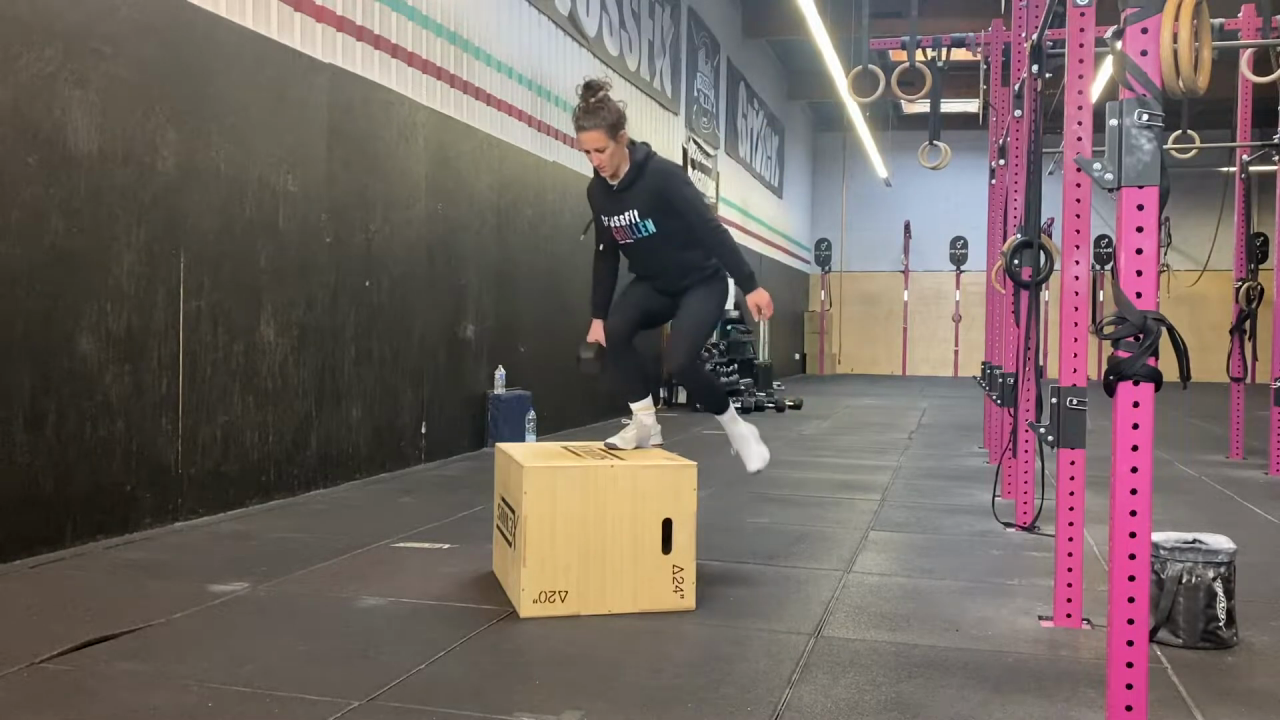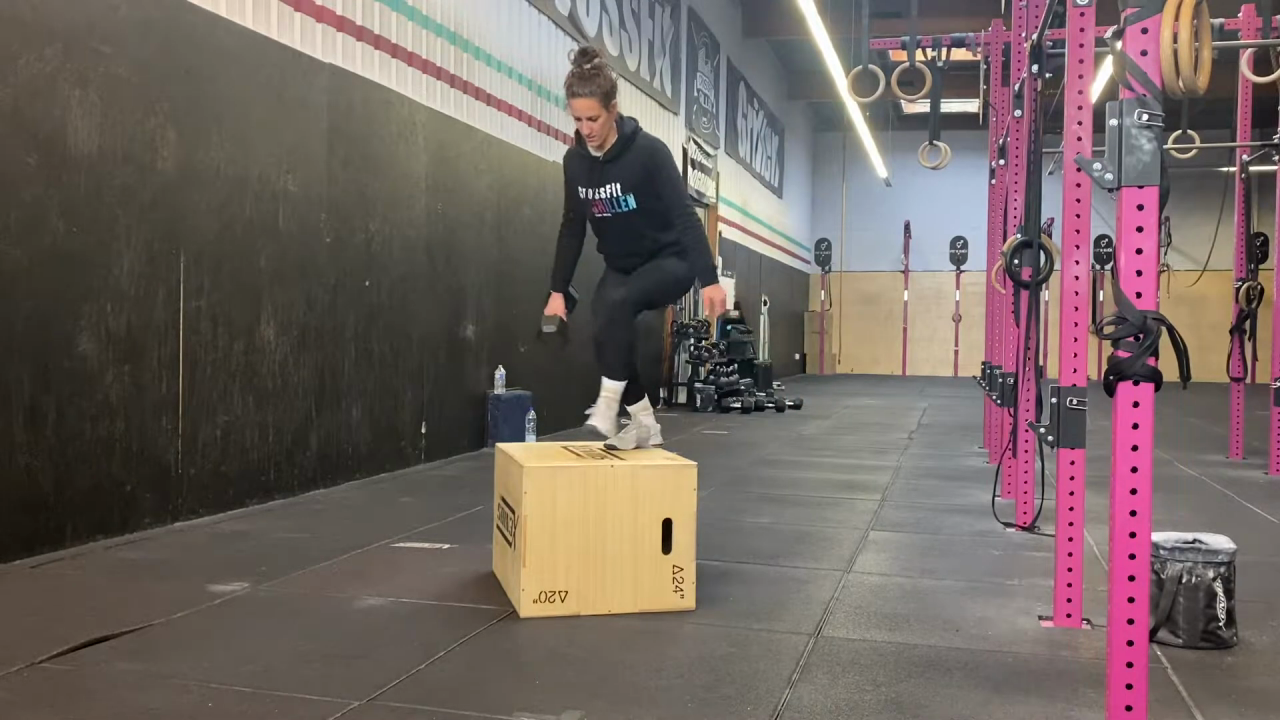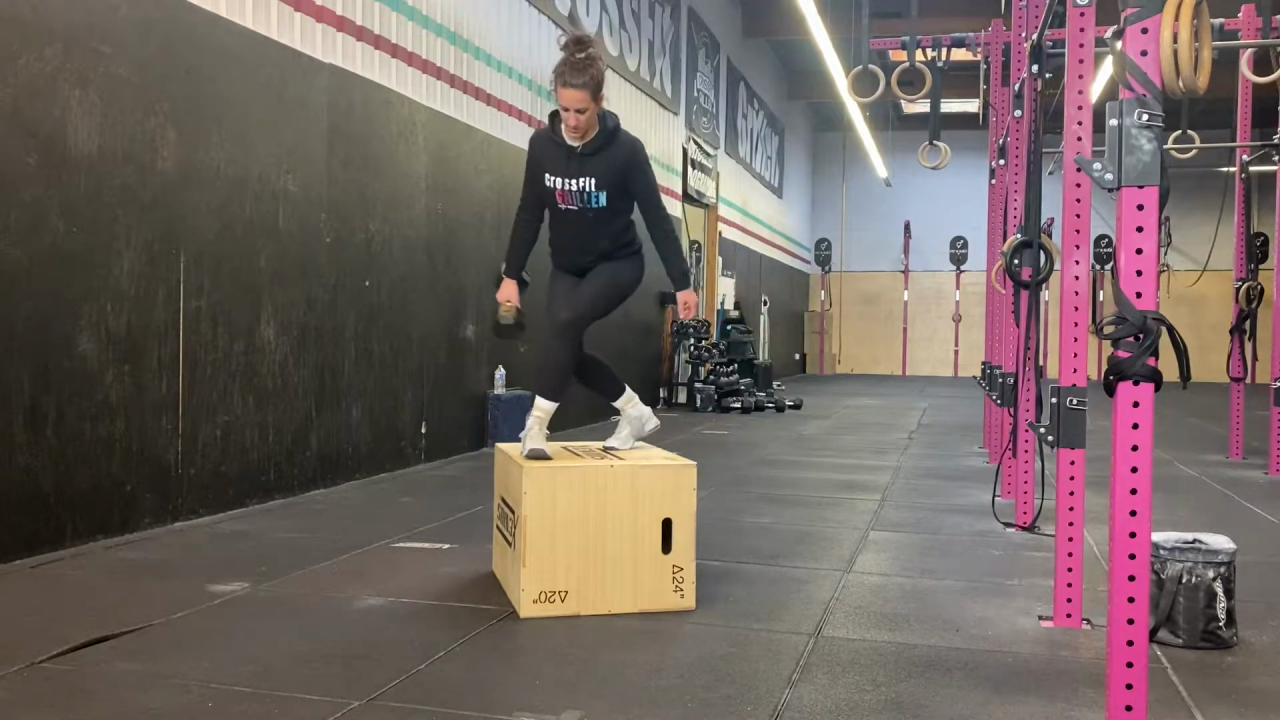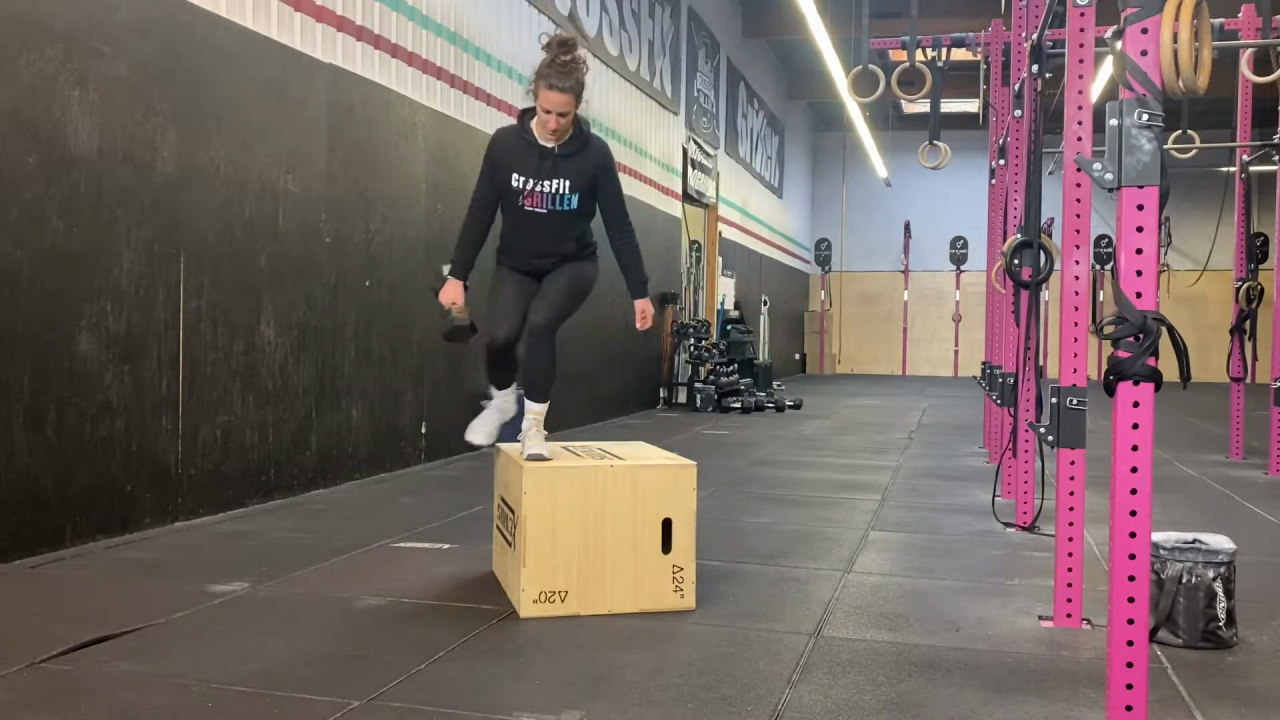
dt=0.3s
person 1, frame 1
left shoulder: (661, 175)
right shoulder: (597, 191)
left elbow: (712, 227)
right elbow: (606, 255)
left wrist: (750, 286)
right wrist: (597, 316)
left hip: (701, 281)
right hip: (655, 283)
left knee: (680, 361)
right knee: (614, 332)
left ankle: (735, 425)
right ankle: (645, 422)
person 1, frame 2
left shoulder: (648, 152)
right shoulder: (575, 160)
left elbow: (684, 215)
right elbow: (572, 228)
left wrist: (709, 279)
right wrist: (557, 290)
left hip: (668, 261)
right hip: (619, 267)
left knee: (617, 304)
right knee: (605, 334)
left ankle: (607, 406)
right ankle: (644, 423)
person 1, frame 3
left shoulder: (625, 149)
right shoulder: (542, 145)
left elbow: (656, 216)
right elbow: (529, 214)
left wrist: (682, 281)
right wrist: (511, 275)
left hip: (618, 262)
right hip: (568, 266)
left knee: (565, 322)
right knee: (567, 347)
left ankle: (537, 427)
right ankle: (637, 413)
person 1, frame 4
left shoulder: (593, 154)
right shoulder: (506, 144)
left elbow: (618, 224)
right elbow: (481, 211)
left wrist: (639, 291)
right wrist: (457, 275)
left hip: (572, 264)
right hip: (517, 265)
left knee: (540, 326)
right knee: (501, 337)
left ankle: (535, 426)
right ankle: (503, 397)
